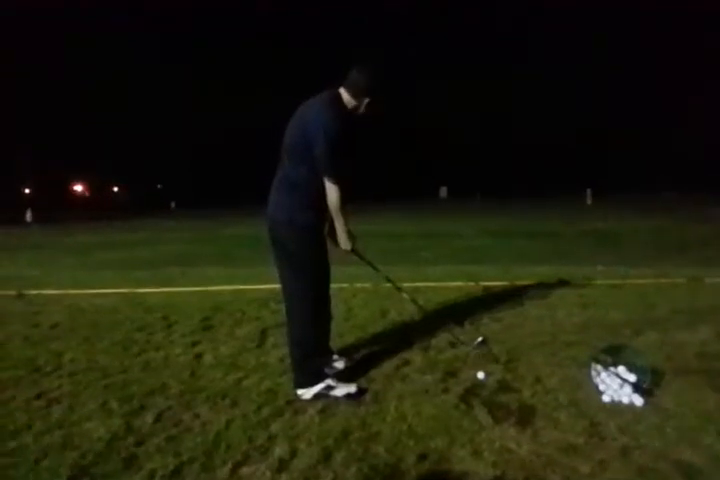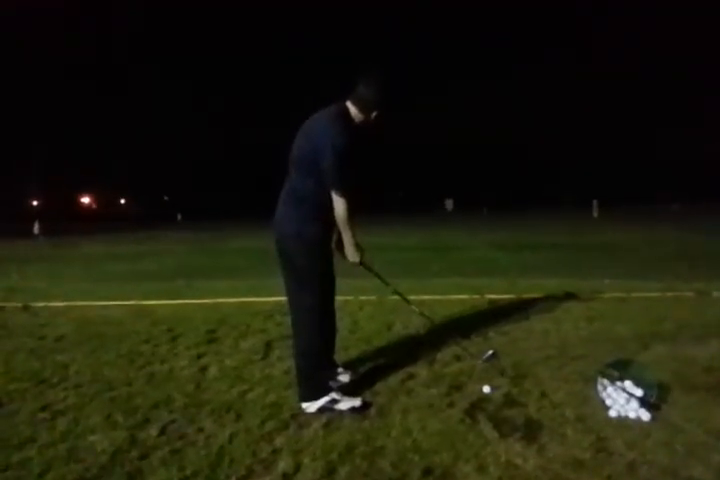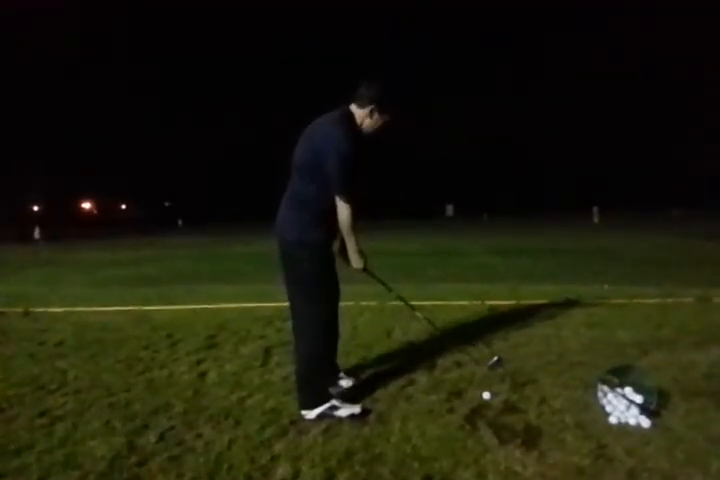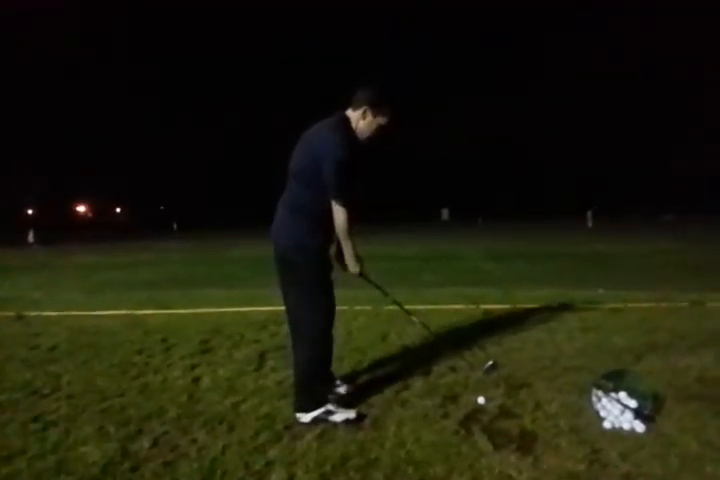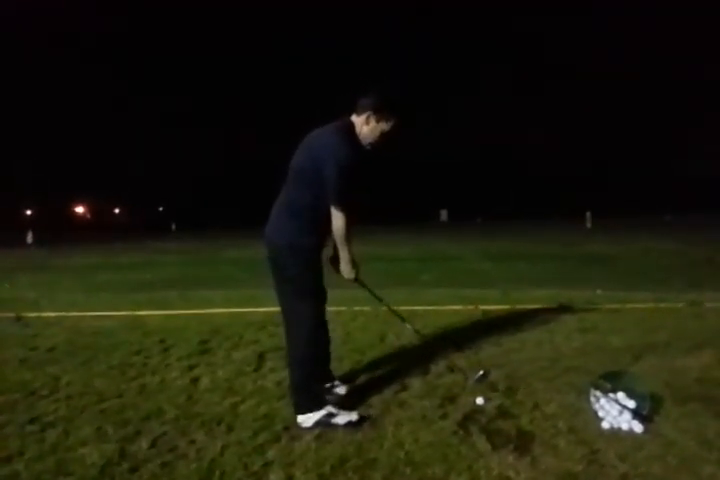
dt=1s
person 1, frame 1
left shoulder: (325, 108)
right shoulder: (328, 117)
right elbow: (331, 181)
left wrist: (330, 222)
right wrist: (341, 229)
left hip: (296, 211)
right hip: (294, 216)
left knee: (316, 289)
right knee: (304, 294)
left ankle: (319, 354)
right ankle: (311, 379)
person 1, frame 2
left shoulder: (331, 121)
right shoulder: (335, 132)
right elbow: (338, 194)
left wrist: (336, 233)
right wrist: (349, 242)
left hip: (303, 223)
right hip: (301, 228)
left knee: (321, 302)
right knee: (311, 307)
left ankle: (323, 367)
right ankle: (315, 393)
person 1, frame 3
left shoulder: (334, 126)
right shoulder: (340, 136)
right elbow: (342, 201)
left wrist: (341, 241)
right wrist: (353, 249)
left hip: (304, 228)
right hip: (304, 233)
left knee: (325, 305)
right knee: (313, 313)
left ankle: (326, 373)
right ankle: (315, 400)
person 1, frame 4
left shoulder: (329, 133)
right shoulder: (336, 141)
right elbow: (338, 205)
left wrist: (340, 247)
right wrist: (349, 253)
left hip: (298, 234)
right hip: (301, 239)
left knee: (317, 313)
right knee: (312, 317)
left ankle: (321, 380)
right ankle: (311, 404)
person 1, frame 5
left shoulder: (334, 138)
right shoulder: (339, 146)
right elbow: (337, 210)
left wrist: (339, 252)
right wrist: (345, 258)
left hip: (294, 235)
right hip: (292, 239)
left knee: (313, 312)
right knee: (304, 318)
left ankle: (320, 379)
right ankle: (310, 407)
